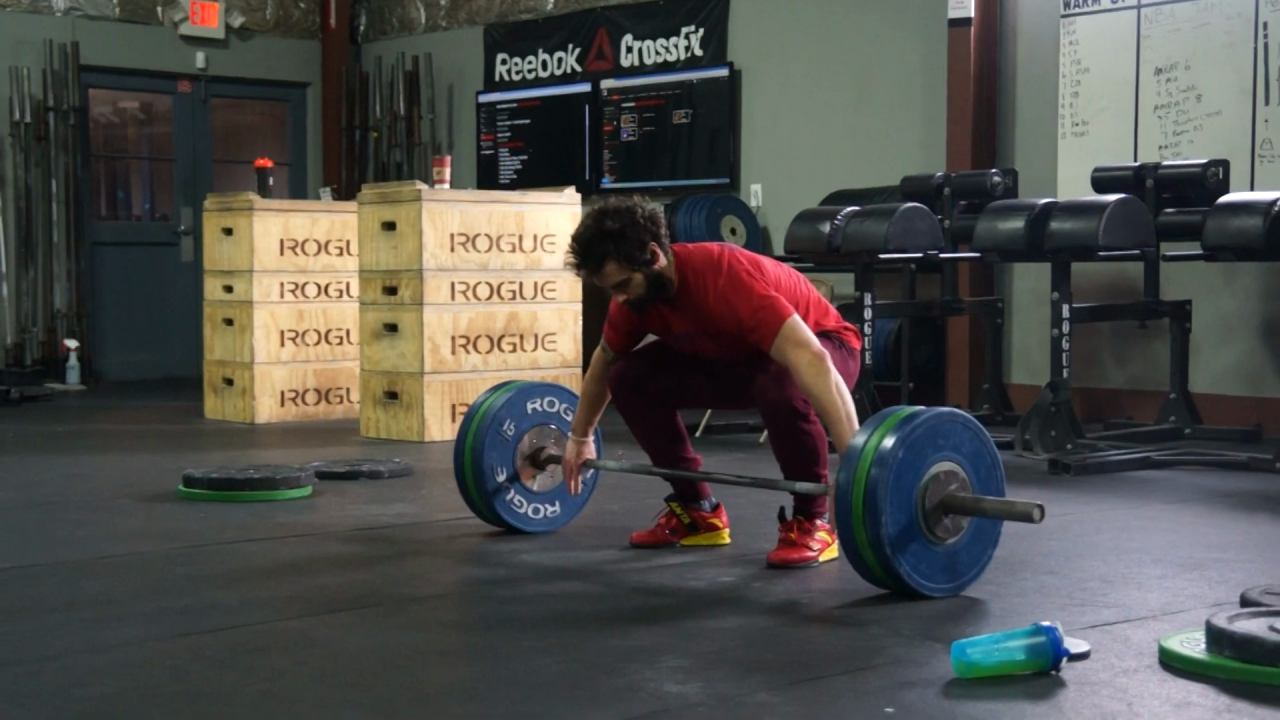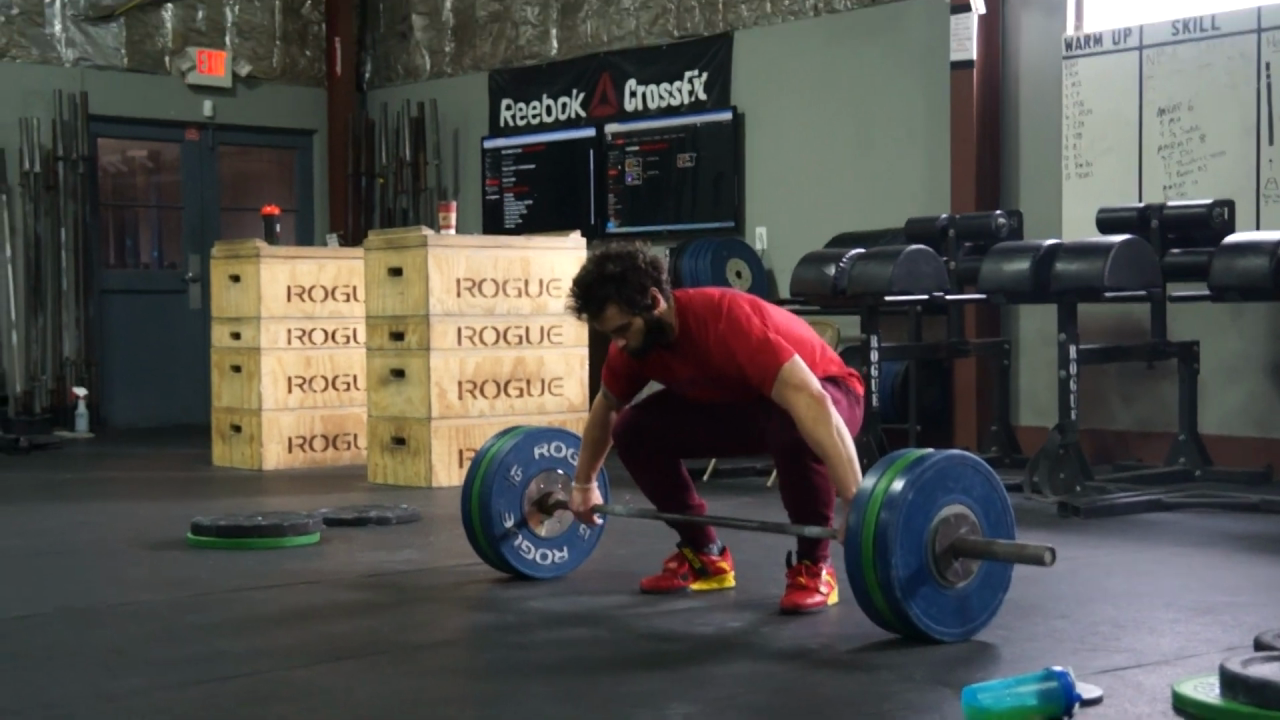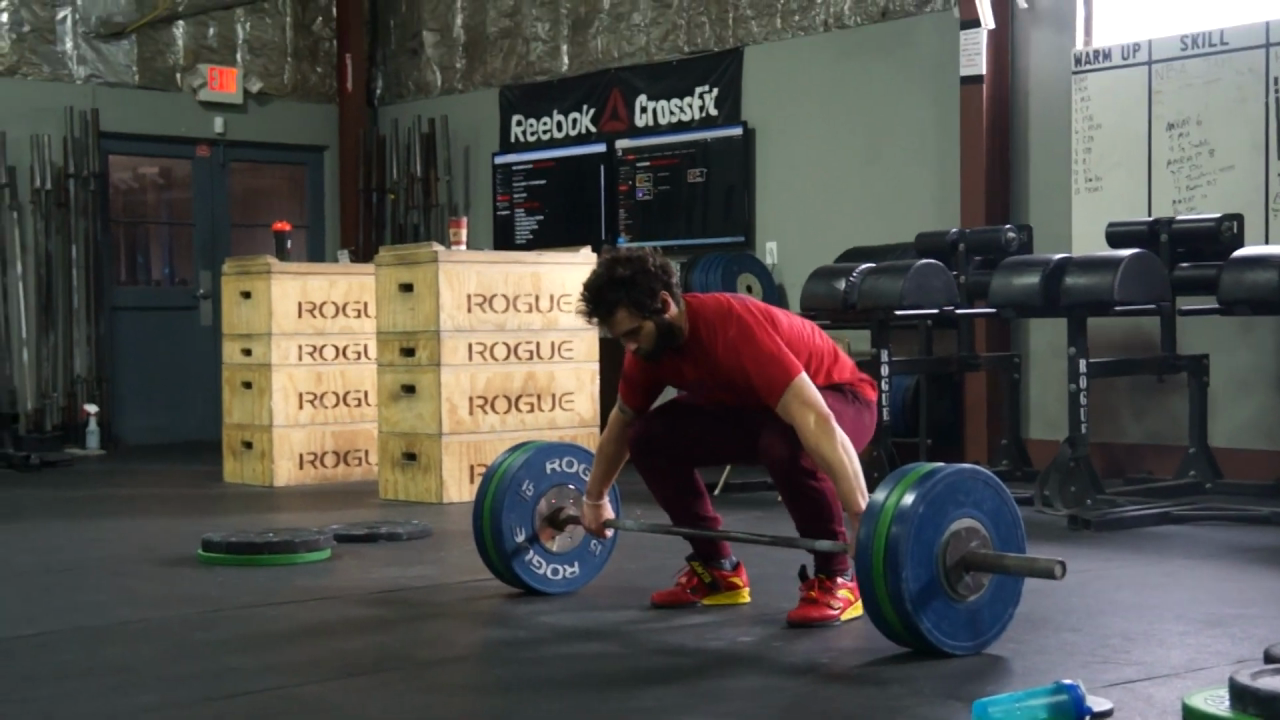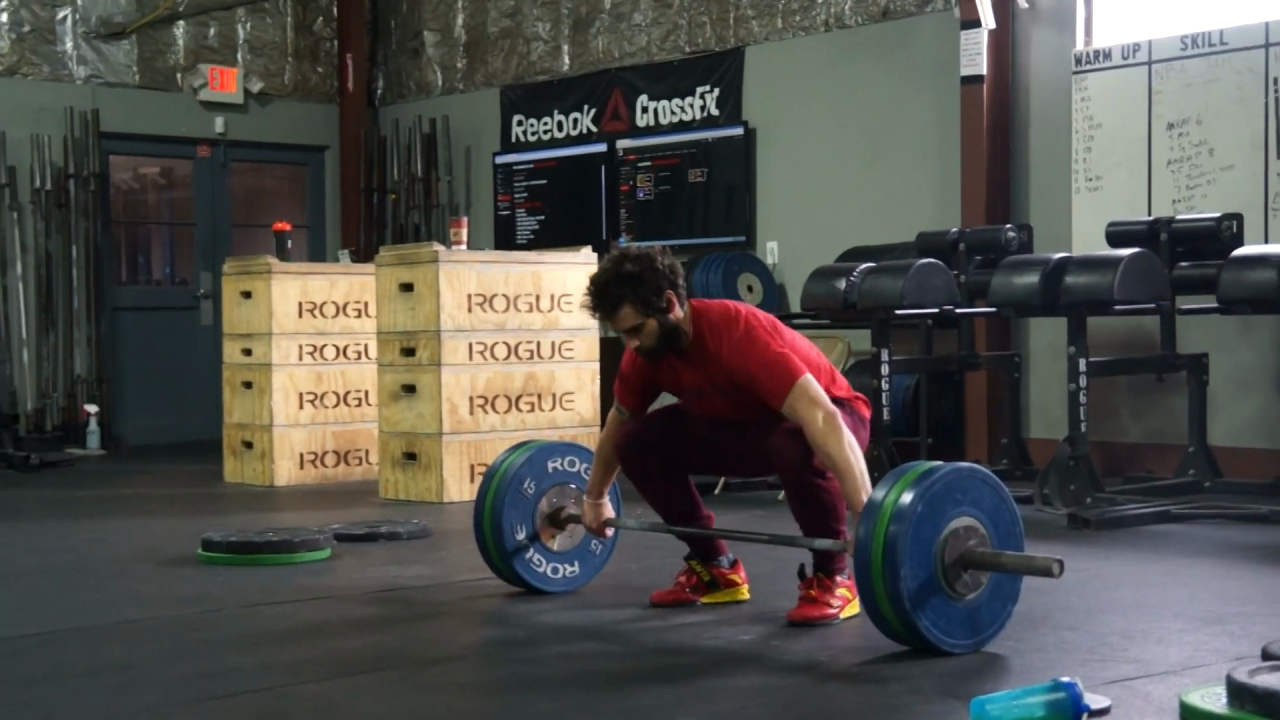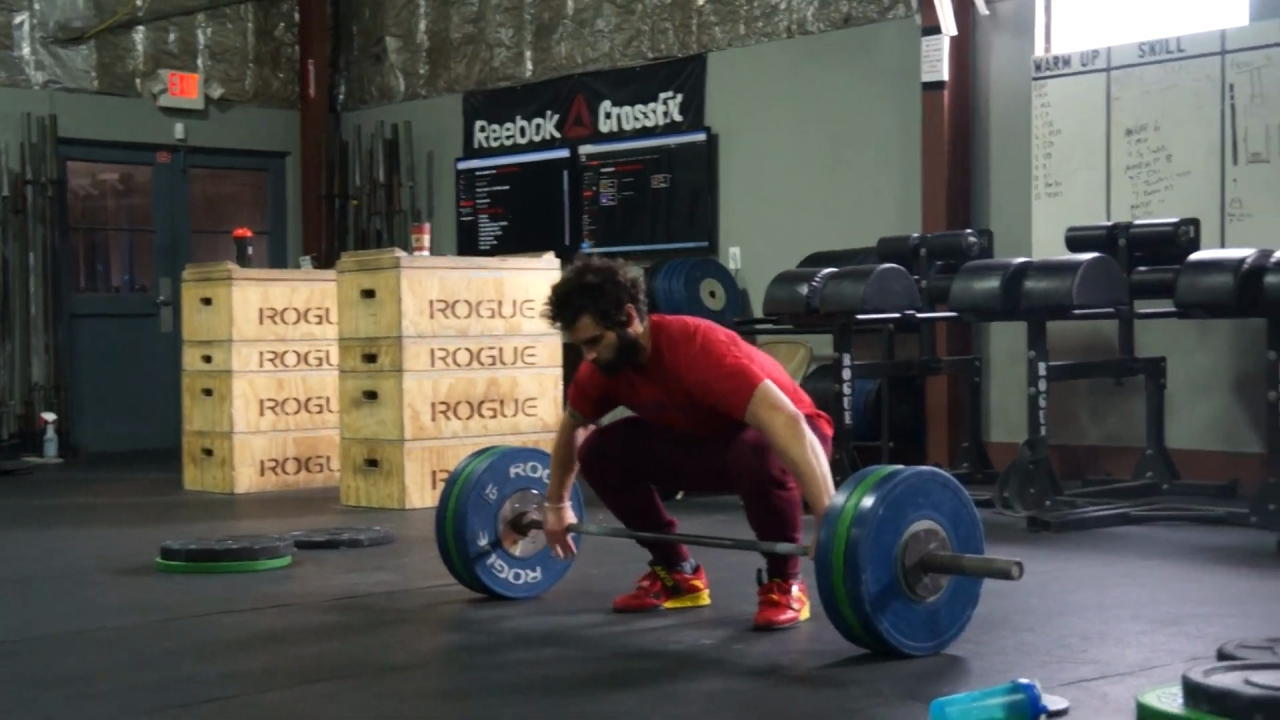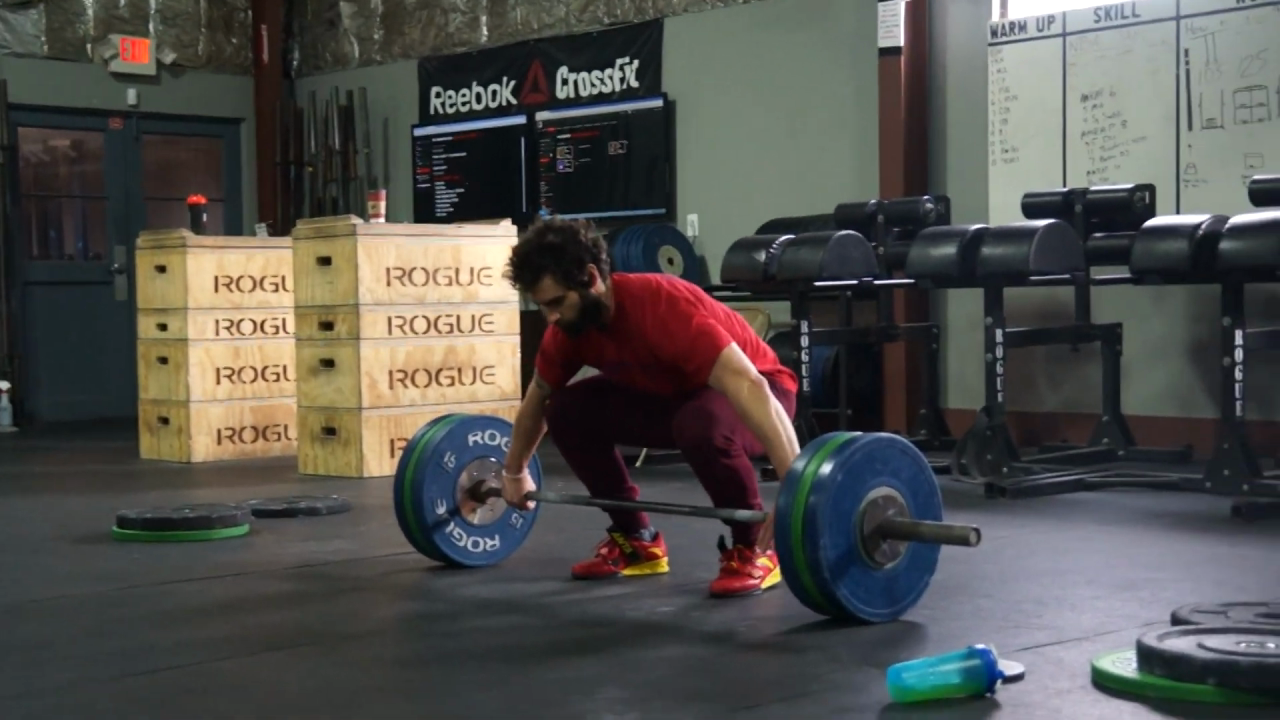
dt=0.3s
person 1, frame 1
left shoulder: (723, 278)
right shoulder: (634, 292)
left elbow: (811, 362)
right elbow: (604, 362)
right wrist: (580, 438)
left hip: (822, 344)
left knee: (781, 392)
right knee: (629, 377)
left ankle: (812, 522)
right ankle: (697, 509)
person 1, frame 2
left shoulder: (725, 321)
right shoulder: (634, 339)
left elbow: (811, 405)
right elbow: (605, 409)
right wrist: (583, 483)
left hip: (826, 389)
left knee: (793, 431)
right knee: (634, 430)
left ankle: (814, 565)
right ankle: (703, 552)
person 1, frame 3
left shoulder: (734, 328)
right shoulder: (648, 344)
left elbow: (814, 420)
right elbow: (622, 422)
left wrist: (863, 519)
right wrist: (595, 499)
left hip: (840, 396)
left knee: (787, 446)
right knee: (648, 437)
left ankle: (836, 578)
right ankle: (717, 567)
person 1, frame 4
left shoulder: (739, 334)
right shoulder: (646, 351)
left elbow: (821, 418)
right elbow: (618, 421)
right wrist: (595, 498)
left hip: (828, 414)
left knee: (800, 448)
right knee: (635, 444)
left ankle: (831, 579)
right ankle: (715, 567)
person 1, frame 5
left shoulder: (697, 349)
right shoulder: (604, 365)
left elbow: (785, 424)
right elbow: (570, 426)
right wrist: (556, 505)
left hip: (790, 429)
left knee: (759, 458)
right knee: (598, 453)
left ankle: (785, 583)
right ankle: (676, 572)
person 1, frame 6
left shoulder: (660, 307)
right shoulder: (569, 327)
left elbow: (748, 386)
right elbow: (537, 397)
right wrist: (514, 472)
left hip: (751, 396)
left knee: (700, 429)
right knee: (564, 411)
left ankle: (751, 550)
right ankle: (636, 539)
